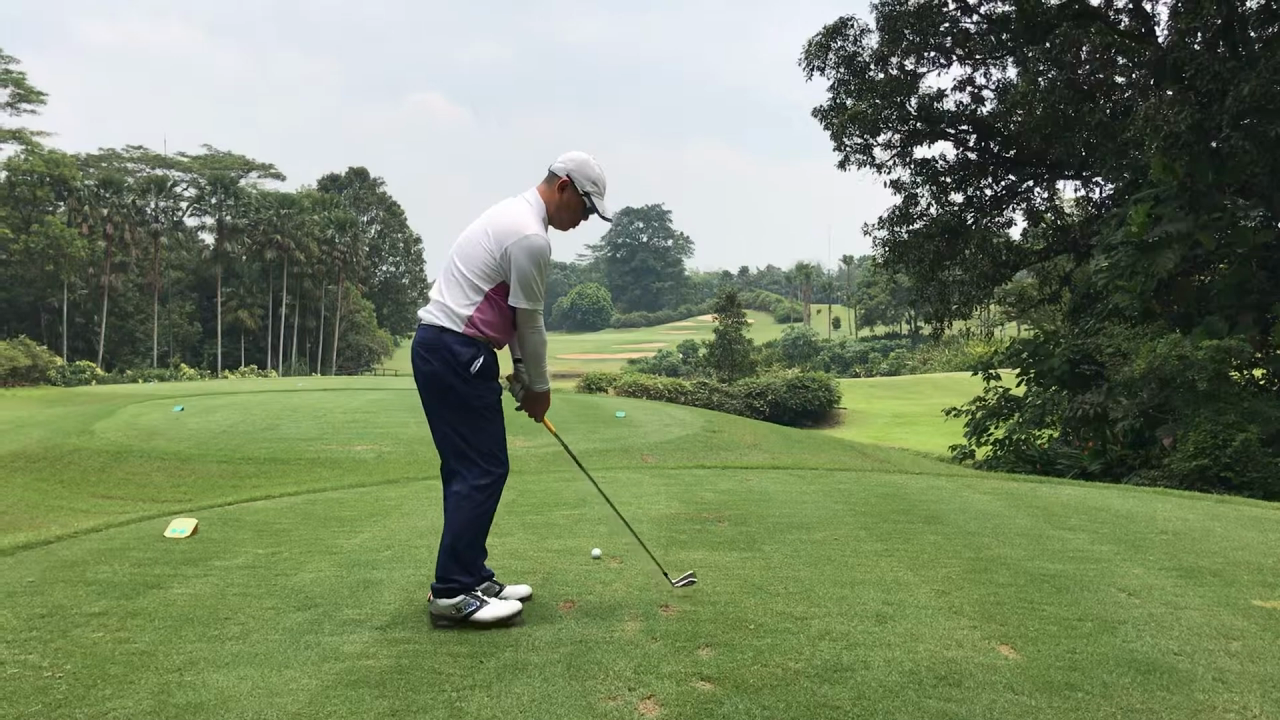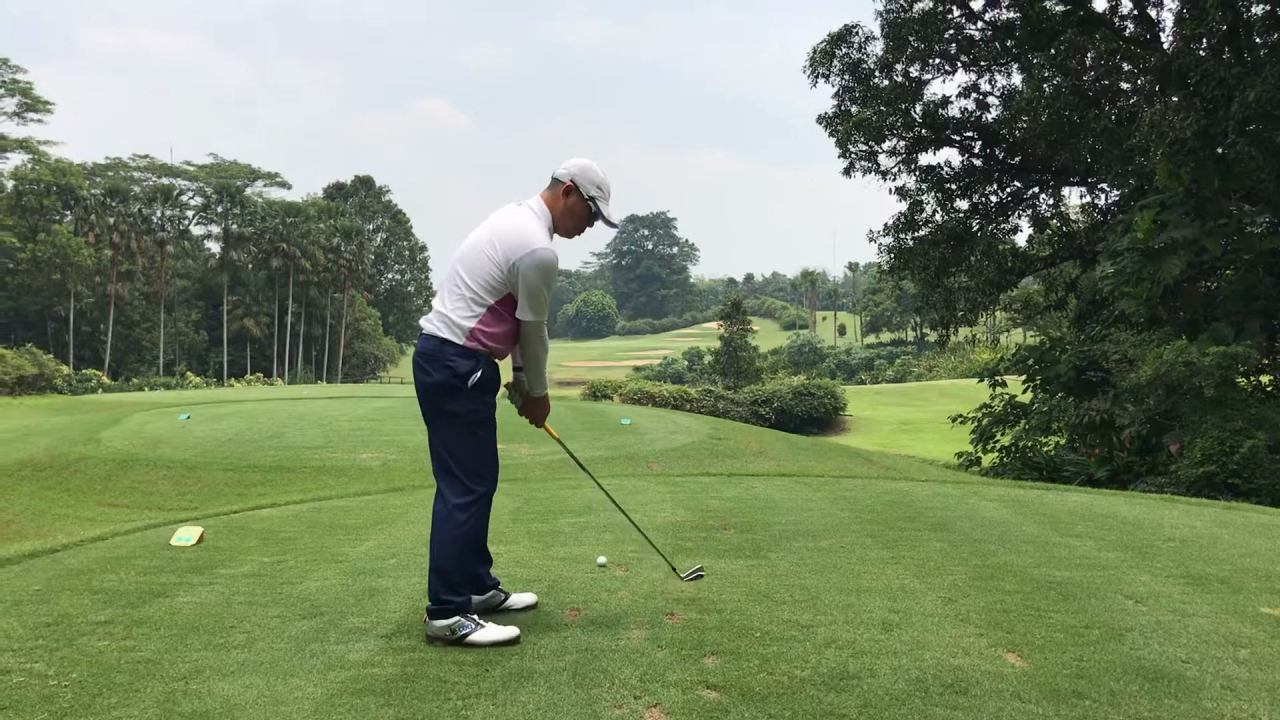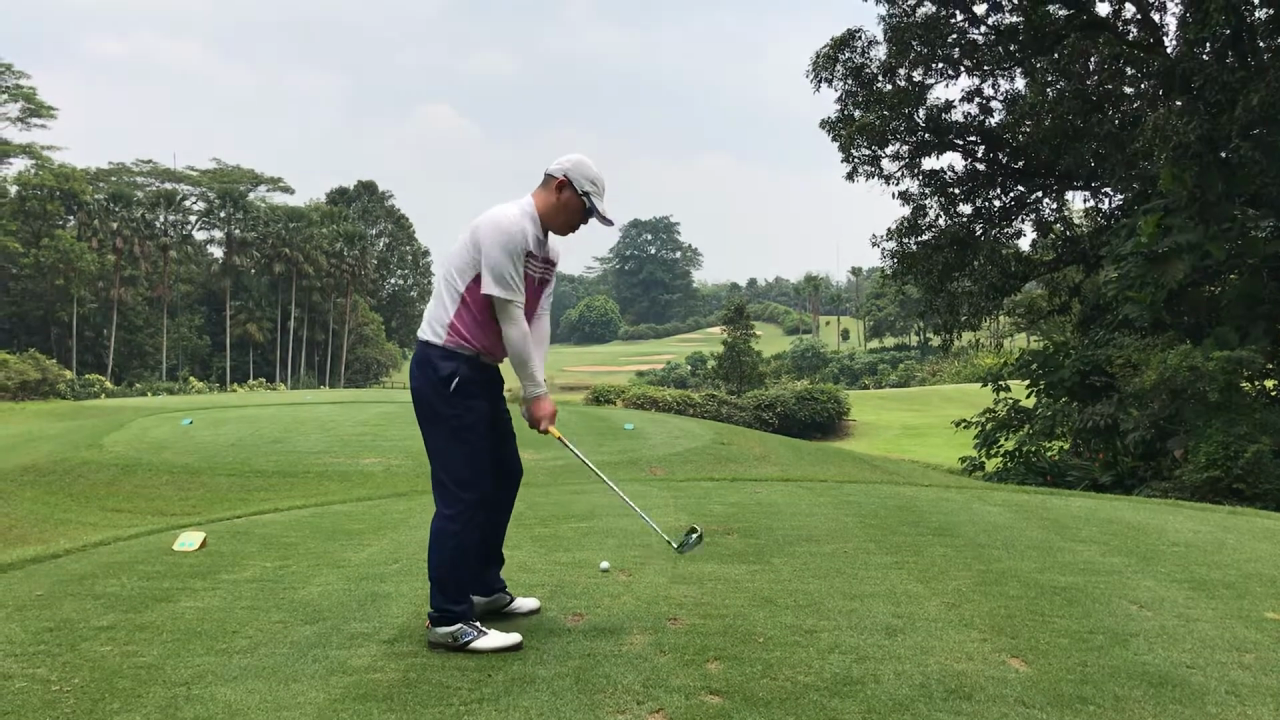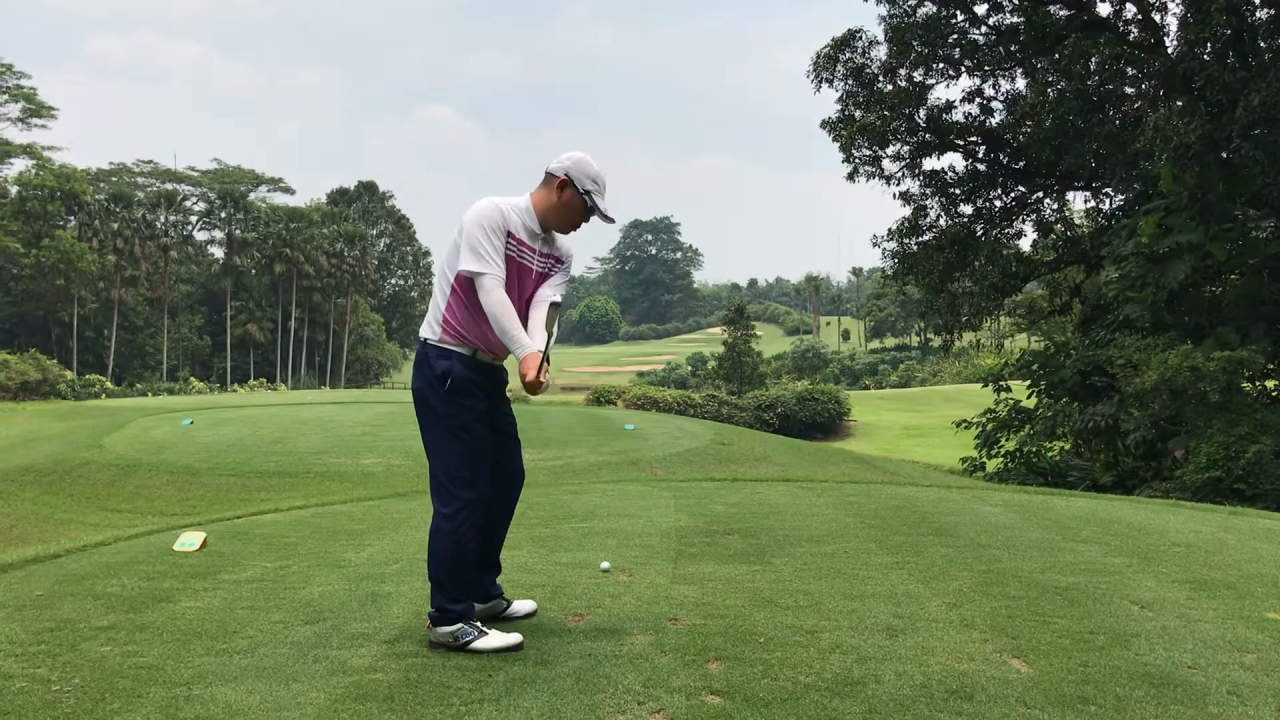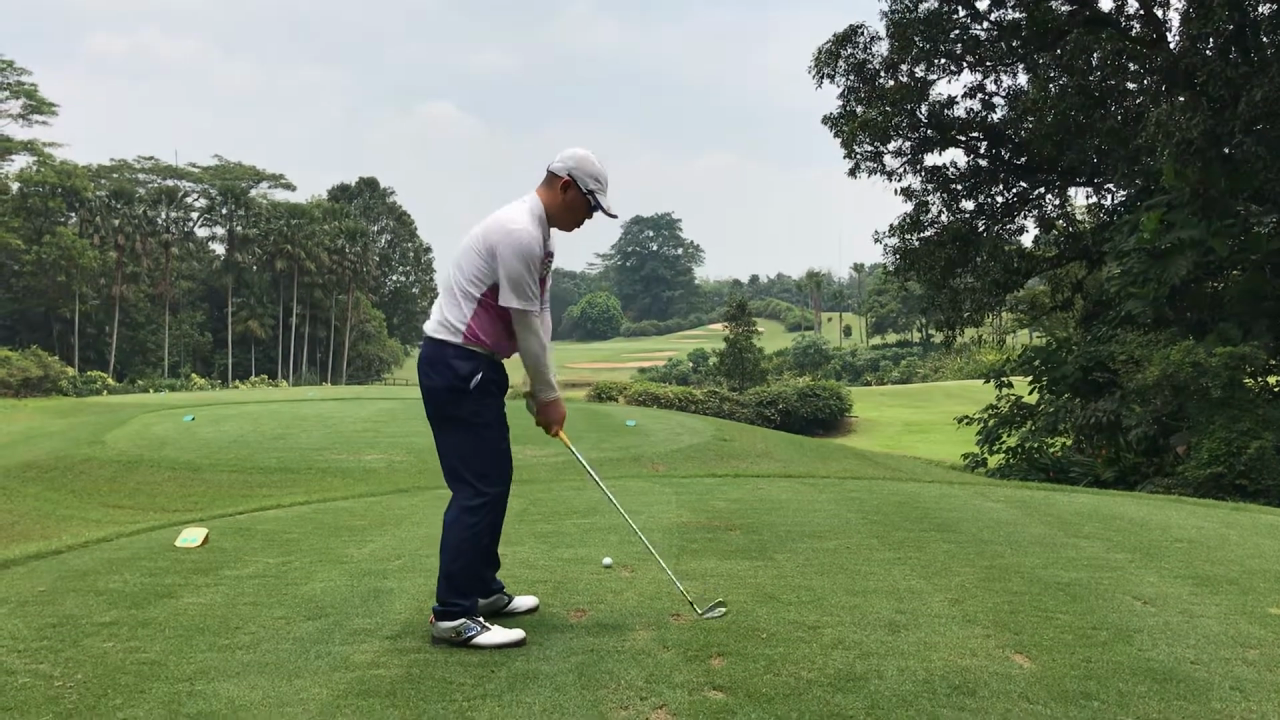
dt=0.3s
person 1, frame 1
left shoulder: (514, 212)
right shoulder: (530, 237)
right elbow: (530, 320)
left wrist: (522, 368)
right wrist: (540, 385)
left hip: (441, 346)
right hip: (457, 353)
left knee: (468, 469)
right knee: (483, 470)
left ankle: (471, 576)
right ankle: (452, 590)
person 1, frame 2
left shoulder: (516, 217)
right shoulder: (538, 249)
right elbow: (533, 330)
left wrist: (522, 375)
right wrist: (537, 393)
left hip: (445, 357)
right hip: (457, 364)
left knee: (474, 480)
right knee: (466, 486)
left ankle: (476, 585)
right ankle: (446, 613)
person 1, frame 3
left shoulder: (549, 253)
right shoulder: (504, 224)
left elbow: (539, 320)
right elbow: (508, 315)
left wrist: (540, 389)
right wrist: (535, 391)
left hip: (480, 370)
right hip: (446, 369)
left knee: (504, 476)
right knee: (462, 492)
left ankle: (483, 587)
right ankle: (449, 619)
person 1, frame 4
left shoulder: (560, 254)
right shoulder: (491, 214)
left elbow: (542, 309)
right elbow: (490, 292)
left wrist: (537, 356)
right wrist: (523, 352)
left hip: (487, 371)
right hip: (446, 367)
left knee: (504, 480)
right knee: (461, 493)
left ankle: (480, 594)
right ankle: (449, 619)
person 1, frame 5
left shoulder: (534, 235)
right shoulder: (519, 235)
left elbow: (539, 317)
right elbow: (525, 324)
left wrist: (540, 387)
right wrist: (547, 395)
left hip: (465, 363)
right hip: (458, 365)
left knee: (493, 480)
right knee: (478, 487)
left ankle: (481, 588)
right ankle: (453, 614)
